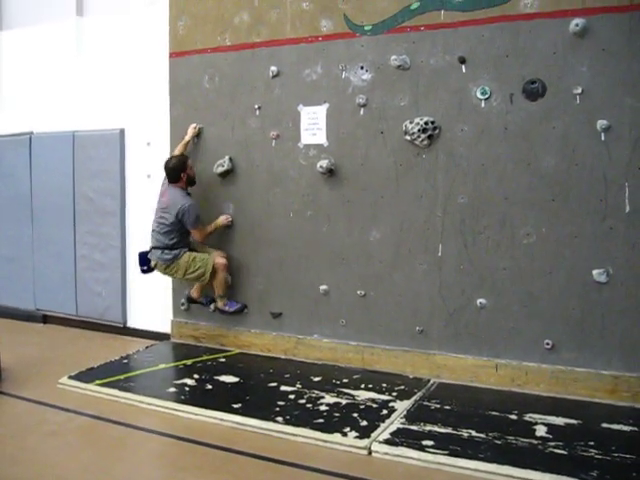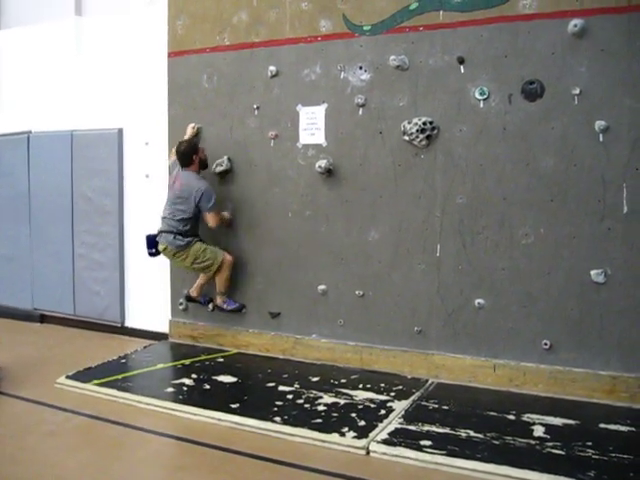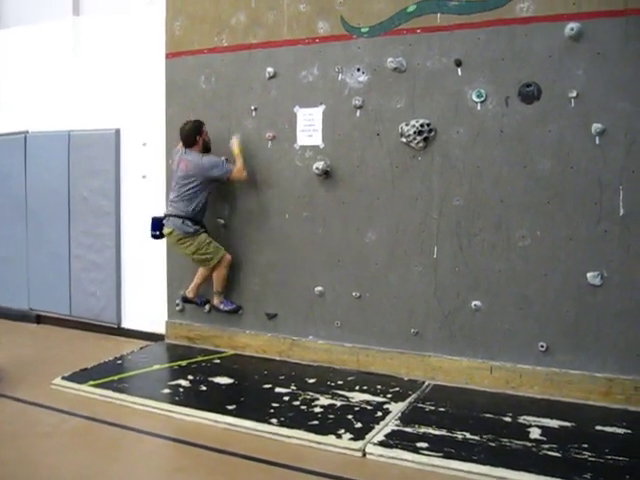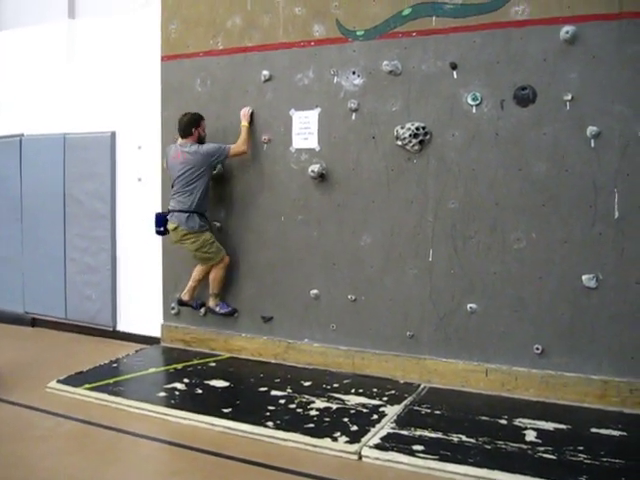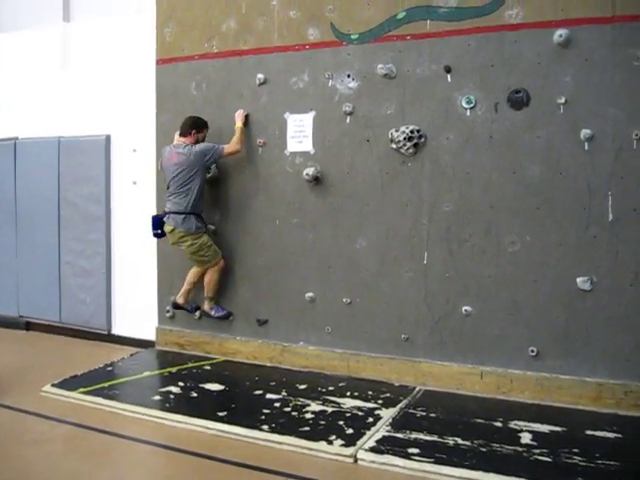
dt=0.2s
person 1, frame 1
left shoulder: (168, 185)
right shoulder: (186, 204)
left elbow: (176, 158)
right elbow: (200, 235)
left wrist: (188, 138)
right wrist: (218, 223)
left hip: (171, 250)
right hip: (169, 259)
left knee: (218, 256)
right knee: (220, 263)
left ankle: (196, 293)
right ankle: (222, 303)
person 1, frame 2
left shoulder: (176, 173)
right shoulder: (202, 187)
left elbow: (175, 154)
right elbow: (213, 222)
left wrist: (188, 137)
right wrist: (223, 217)
left hip: (168, 239)
right hip: (178, 244)
left knee: (216, 258)
right knee: (226, 260)
left ankle: (195, 292)
right ankle: (221, 300)
person 1, frame 3
left shoulder: (179, 155)
right shoulder: (208, 163)
right elbow: (241, 174)
left wrist: (188, 132)
right wrist: (236, 149)
left hip: (172, 225)
right hip: (185, 229)
left knee: (214, 258)
right knee: (224, 259)
left ankle: (191, 293)
right ankle: (218, 300)
person 1, frame 4
left shoulder: (172, 151)
right shoulder: (204, 153)
right elbow: (242, 148)
right wrist: (245, 122)
left hip: (176, 220)
right hip: (189, 223)
left knee: (211, 259)
right knee: (221, 260)
left ankle: (186, 296)
right ankle: (214, 302)
person 1, frame 5
left shoulder: (166, 152)
right shoulder: (198, 152)
right elbow: (235, 147)
left wrist: (178, 136)
right wrist: (239, 124)
left hip: (173, 222)
right hip: (187, 224)
left knee: (204, 262)
right knee: (216, 263)
left ankle: (181, 299)
right ankle: (209, 306)
